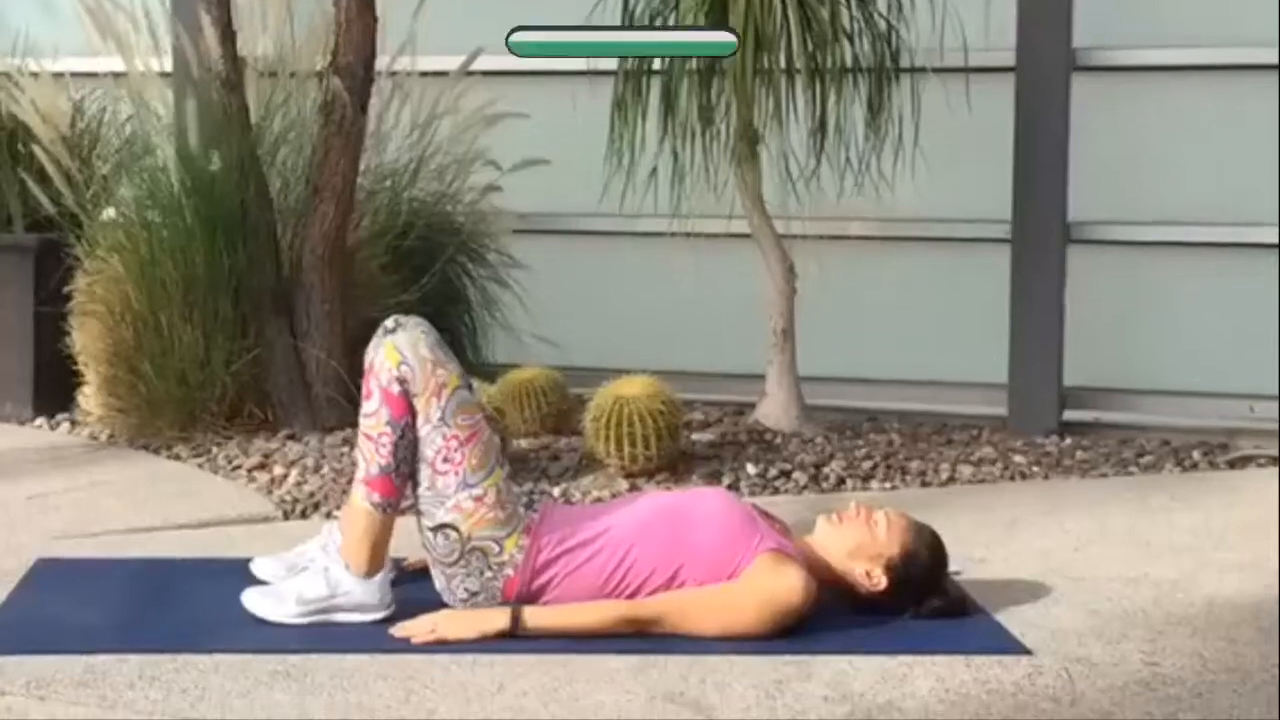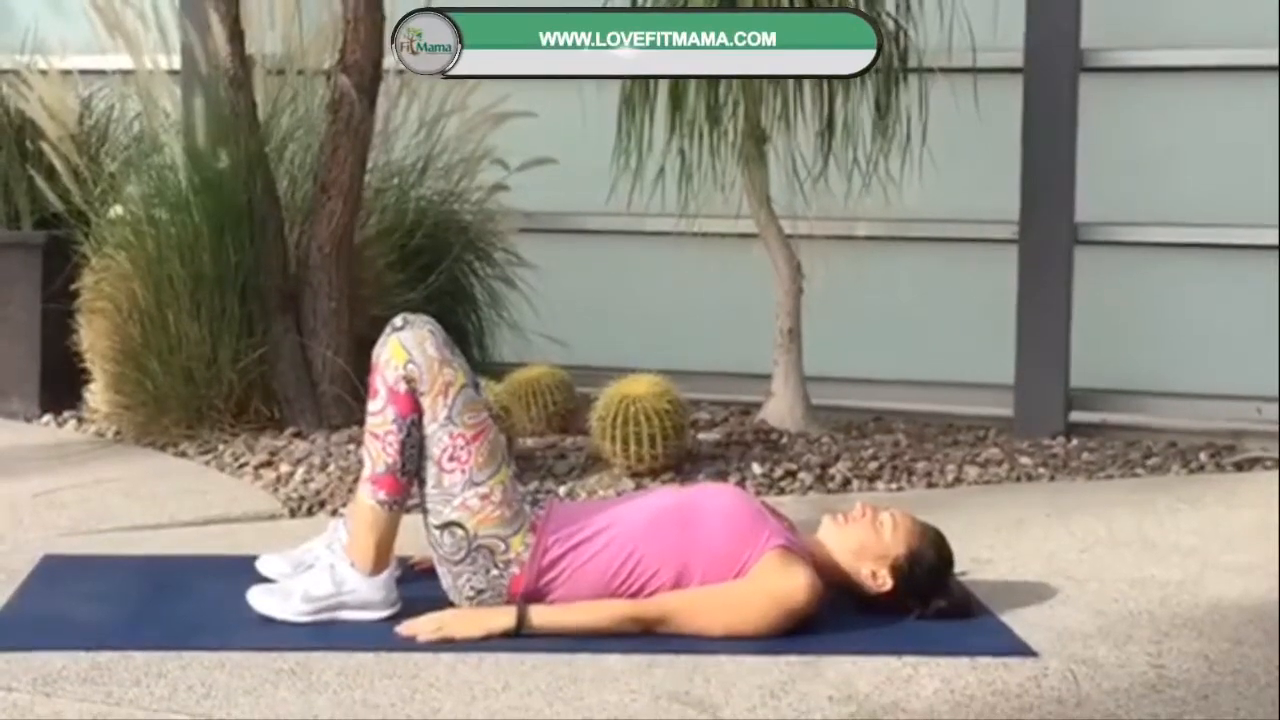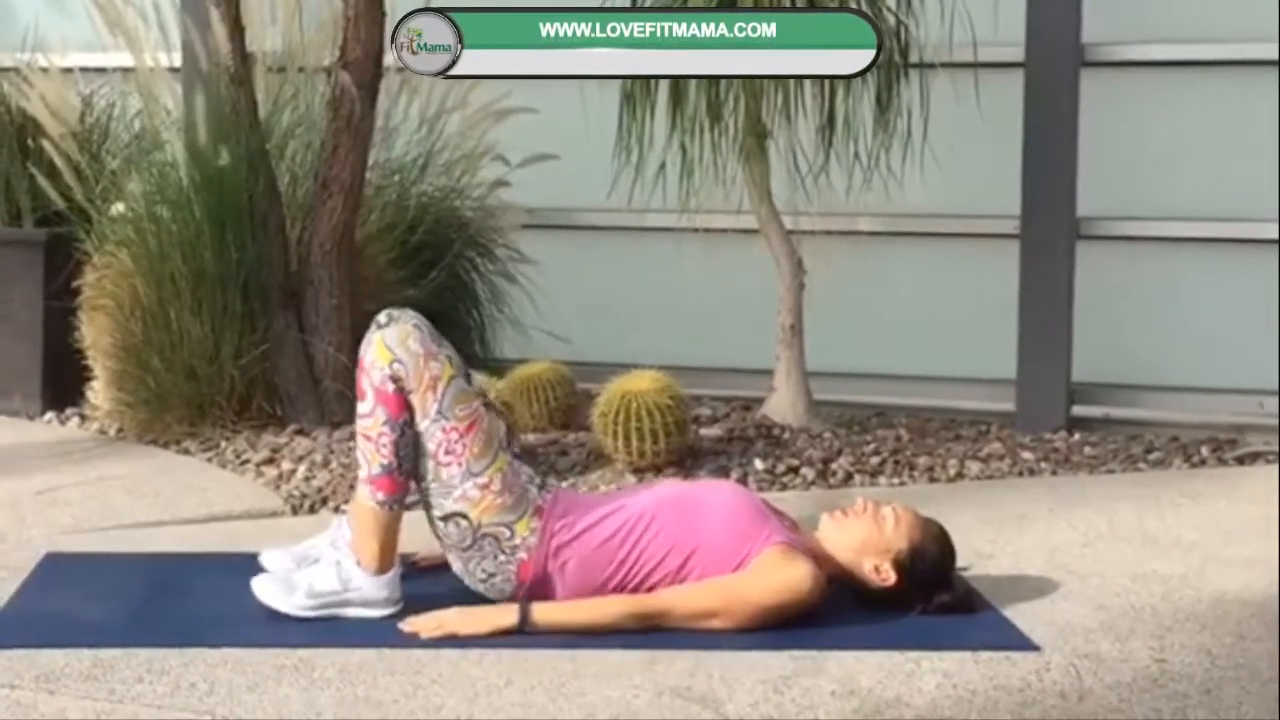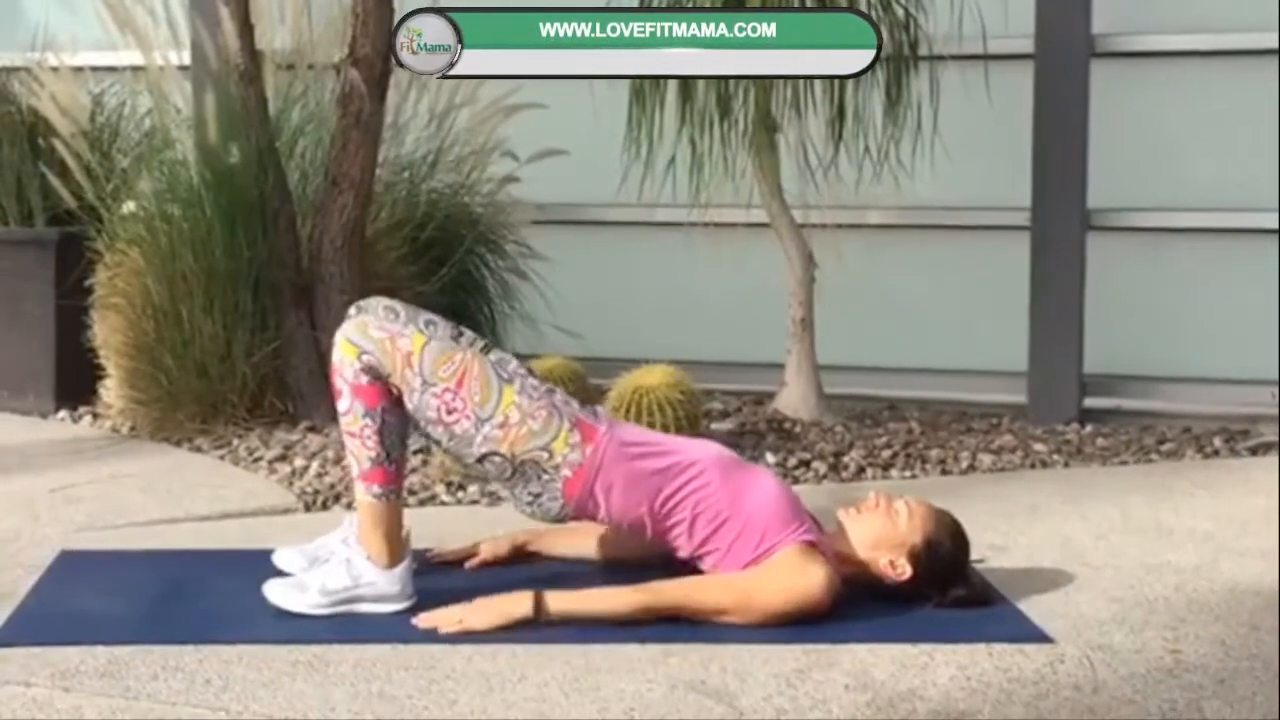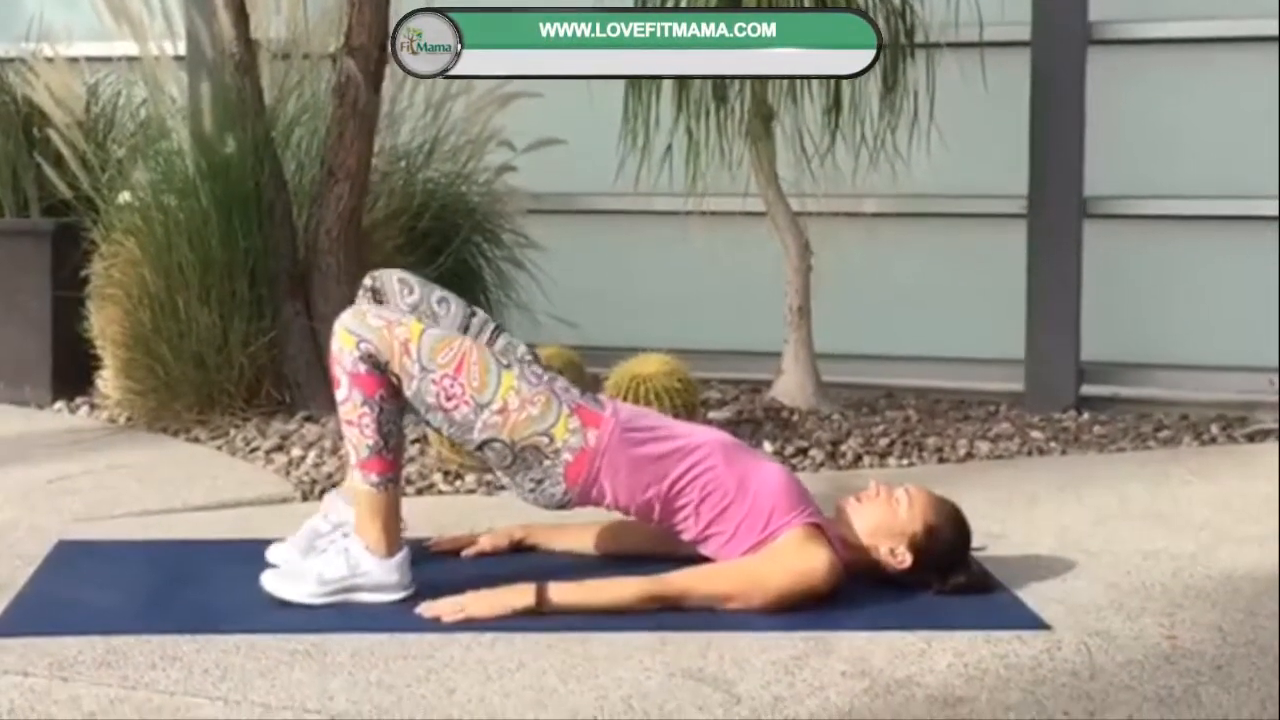
dt=1s
person 1, frame 1
left shoulder: (785, 589)
right shoulder: (774, 545)
left elbow: (642, 618)
left wrist: (495, 622)
left hip: (501, 573)
right hip: (527, 544)
left knee: (406, 350)
right knee: (406, 339)
left ankle: (353, 580)
right ankle: (349, 546)
person 1, frame 2
left shoulder: (792, 587)
right shoulder: (780, 544)
left elbow: (646, 616)
left wrist: (503, 618)
left hip: (507, 569)
right hip: (532, 542)
left knee: (413, 345)
right knee: (416, 352)
left ankle: (359, 579)
right ankle: (353, 543)
person 1, frame 3
left shoulder: (796, 578)
right shoulder: (783, 542)
left elbow: (649, 610)
left wrist: (503, 616)
left hip: (520, 553)
right hip: (541, 527)
left knee: (398, 339)
right knee: (406, 344)
left ankle: (363, 576)
right ankle: (356, 539)
person 1, frame 4
left shoulder: (809, 581)
right shoulder: (799, 545)
left elbow: (660, 602)
right elbow: (656, 538)
left wrist: (518, 604)
right wrist: (520, 541)
left hip: (569, 462)
right hip: (585, 450)
left knee: (364, 337)
right knee: (380, 323)
left ankle: (375, 570)
right ankle: (367, 539)
person 1, frame 5
left shoulder: (812, 565)
right shoulder: (805, 531)
left elbow: (664, 591)
right elbow: (660, 532)
left wrist: (524, 596)
right wrist: (518, 536)
left hip: (572, 449)
right hip: (587, 425)
left knee: (361, 332)
right knee: (389, 290)
left ankle: (374, 560)
right ankle: (355, 513)
